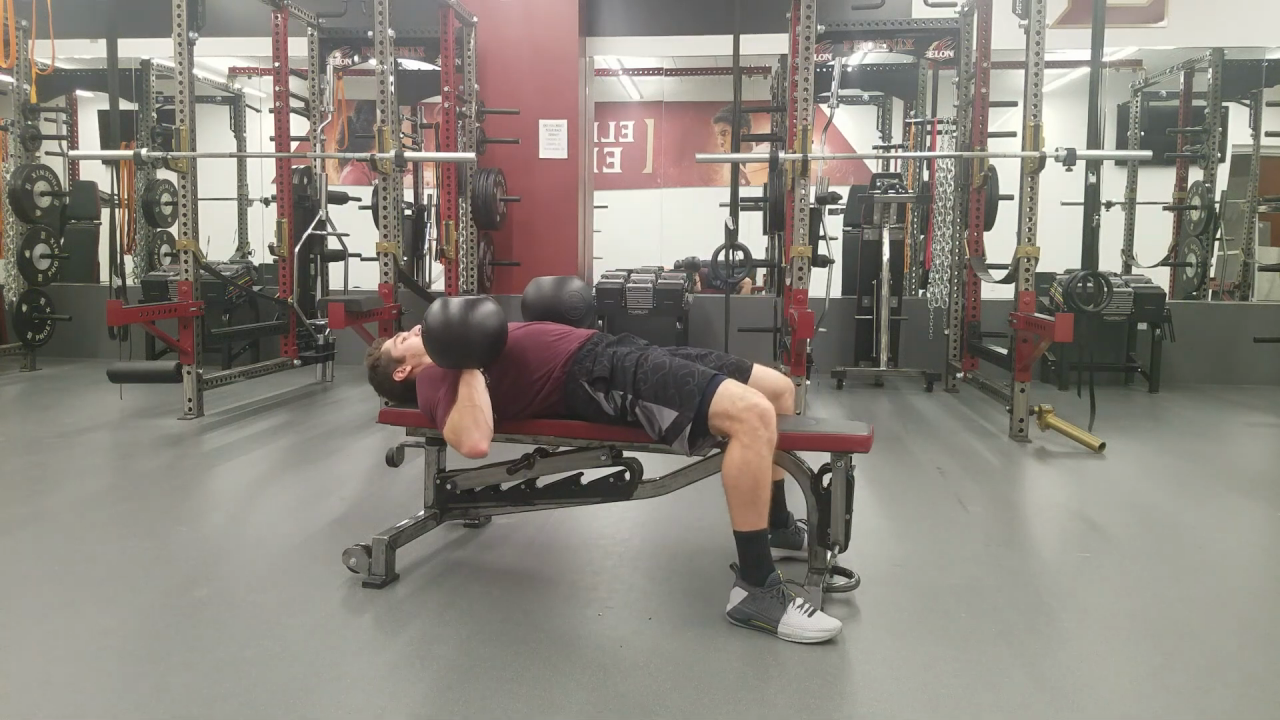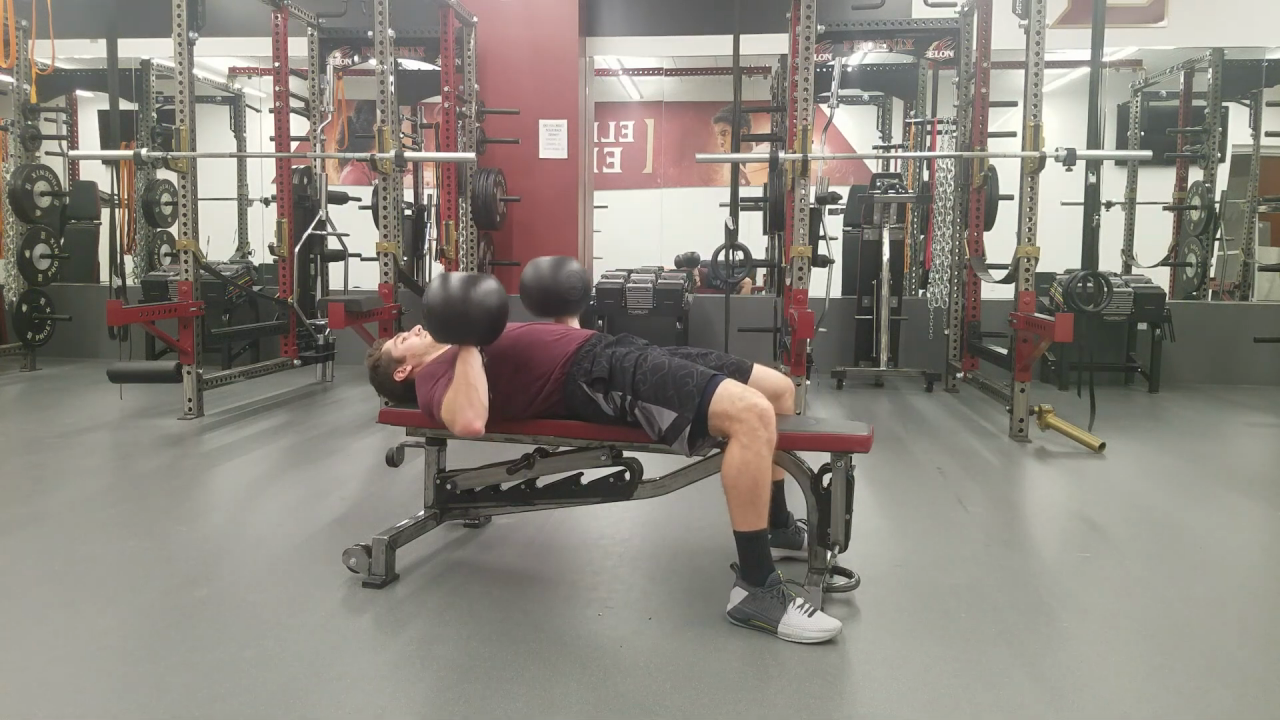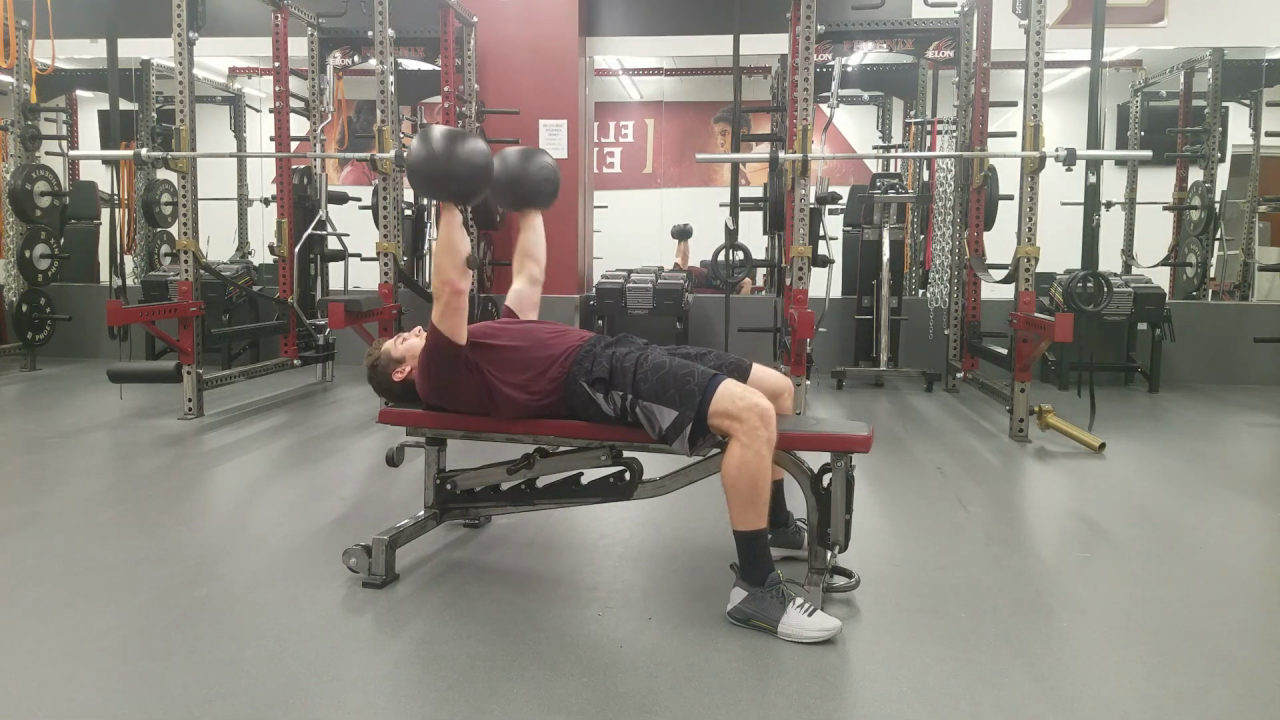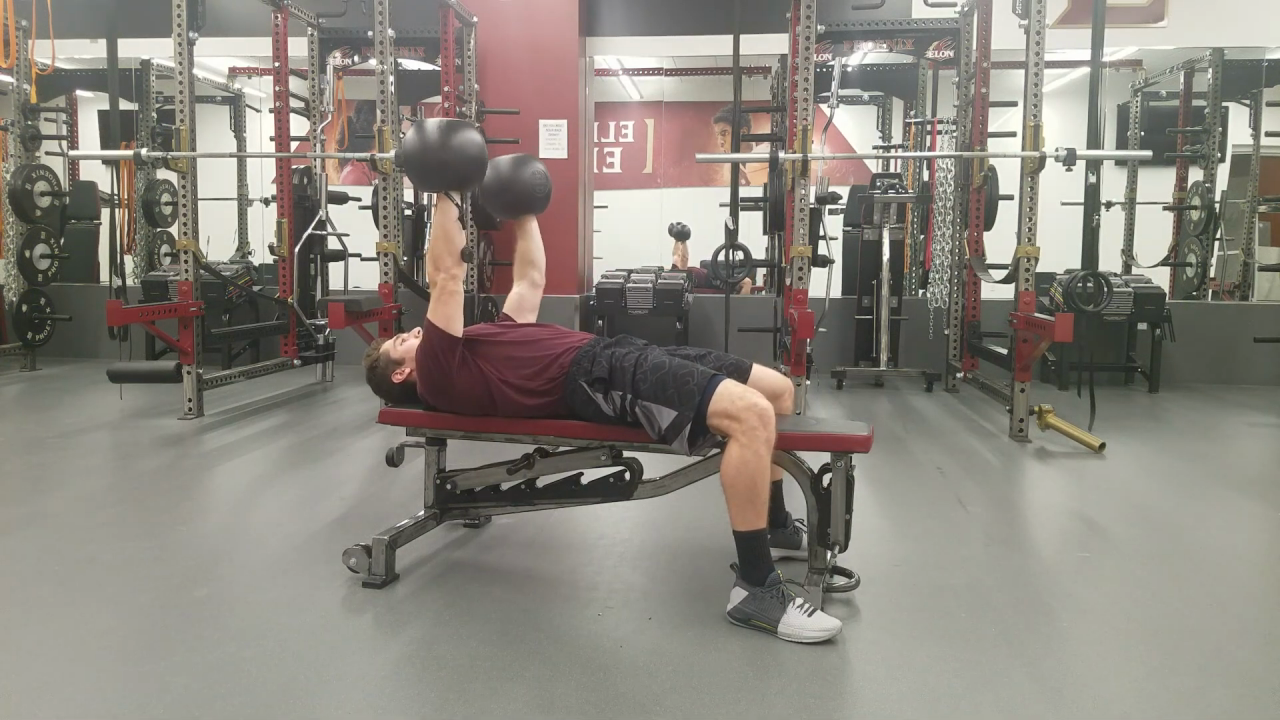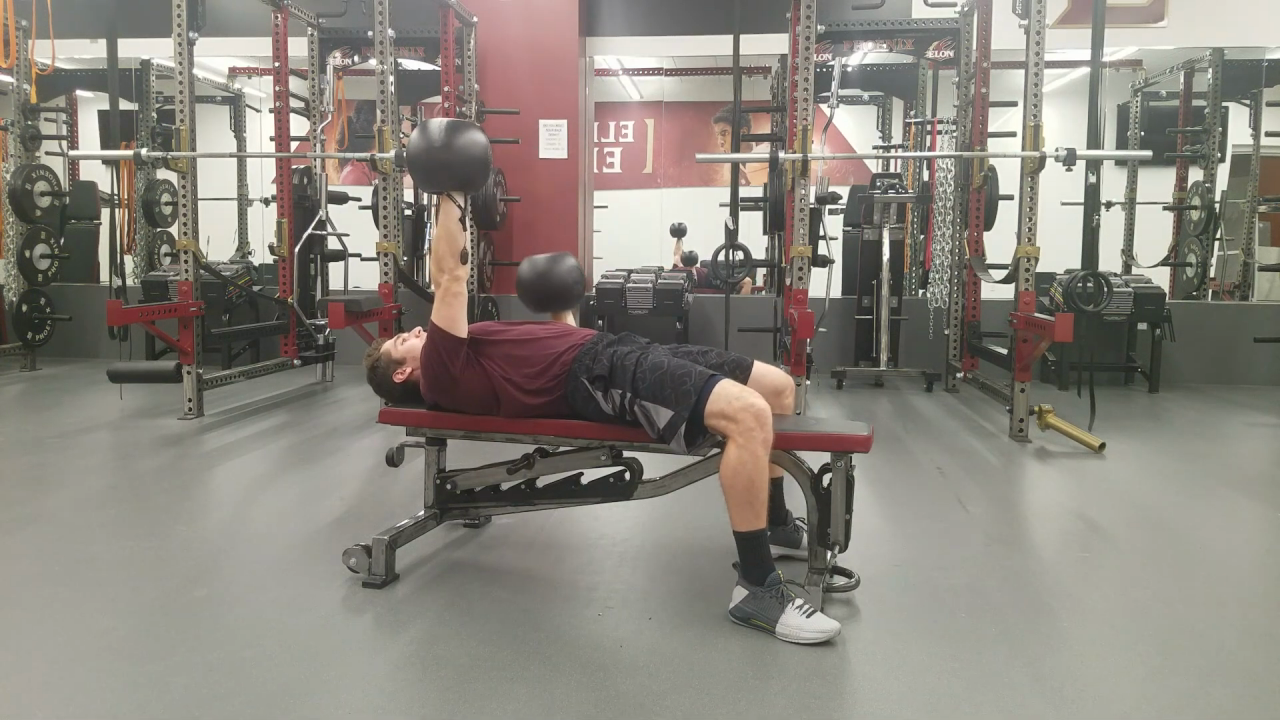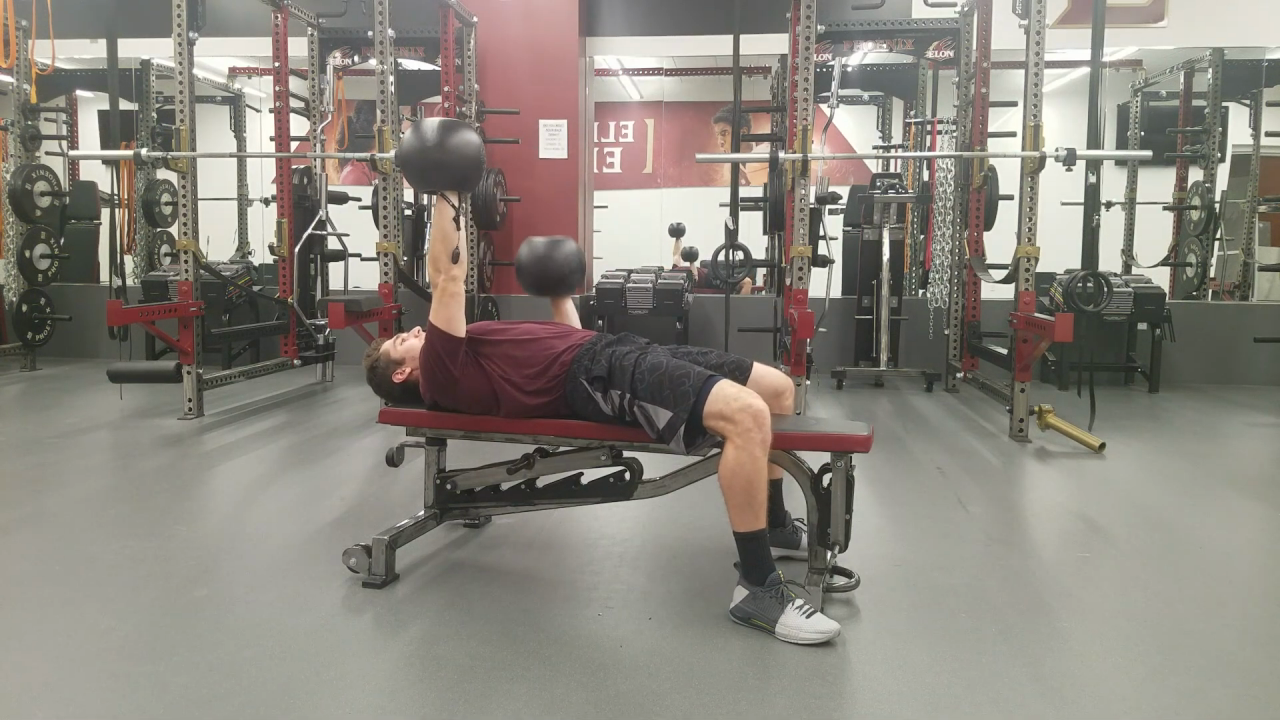
dt=0.5s
person 1, frame 1
right shoulder: (435, 378)
right elbow: (475, 443)
right wrist: (468, 361)
left knee: (778, 390)
right knee: (752, 415)
left ankle: (779, 526)
right ankle: (756, 589)
person 1, frame 2
left shoulder: (462, 358)
right shoulder: (435, 375)
right elbow: (469, 422)
right wrist: (465, 342)
right hip: (600, 378)
left knee: (778, 389)
right knee: (751, 415)
left ankle: (778, 526)
right ankle: (757, 589)
person 1, frame 3
left shoulder: (477, 347)
right shoulder: (441, 377)
left elbow: (529, 278)
right elbow: (453, 290)
left wrist: (530, 208)
right wrist: (450, 205)
right hip: (596, 377)
left knee: (776, 390)
right knee: (752, 415)
left ankle: (777, 526)
right ankle: (757, 589)
person 1, frame 4
left shoulder: (476, 356)
right shoulder: (439, 376)
left elbow: (528, 284)
right elbow: (446, 279)
left wrist: (525, 211)
right wrist: (444, 196)
right hip: (597, 378)
left knee: (777, 390)
right knee: (751, 416)
left ankle: (778, 528)
right ankle: (756, 591)
person 1, frame 5
left shoulder: (471, 353)
right shoulder: (439, 374)
right elbow: (451, 280)
right wrist: (450, 195)
right hip: (597, 377)
left knee: (777, 388)
right knee: (748, 415)
left ankle: (777, 526)
right ankle: (758, 589)
person 1, frame 6
left shoulder: (468, 355)
right shoulder: (437, 375)
right elbow: (448, 280)
right wrist: (443, 196)
right hip: (596, 375)
left knee: (777, 390)
right knee: (747, 416)
left ankle: (777, 528)
right ankle: (758, 589)
